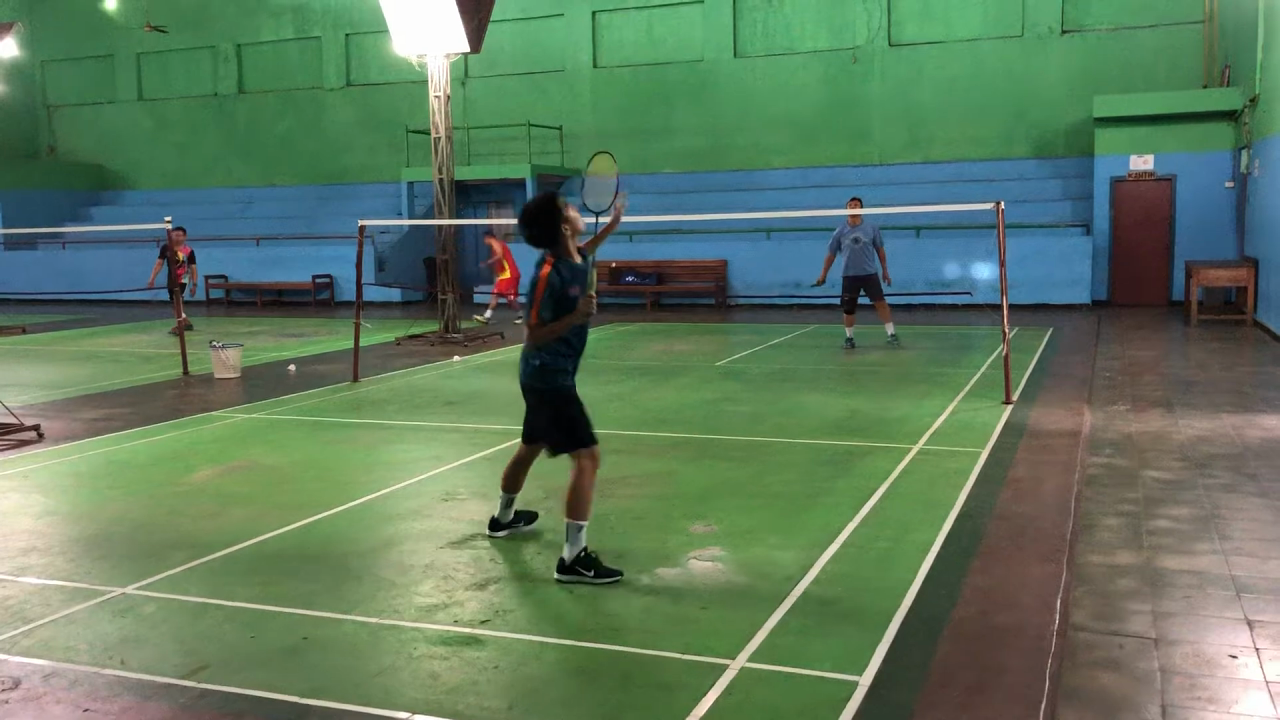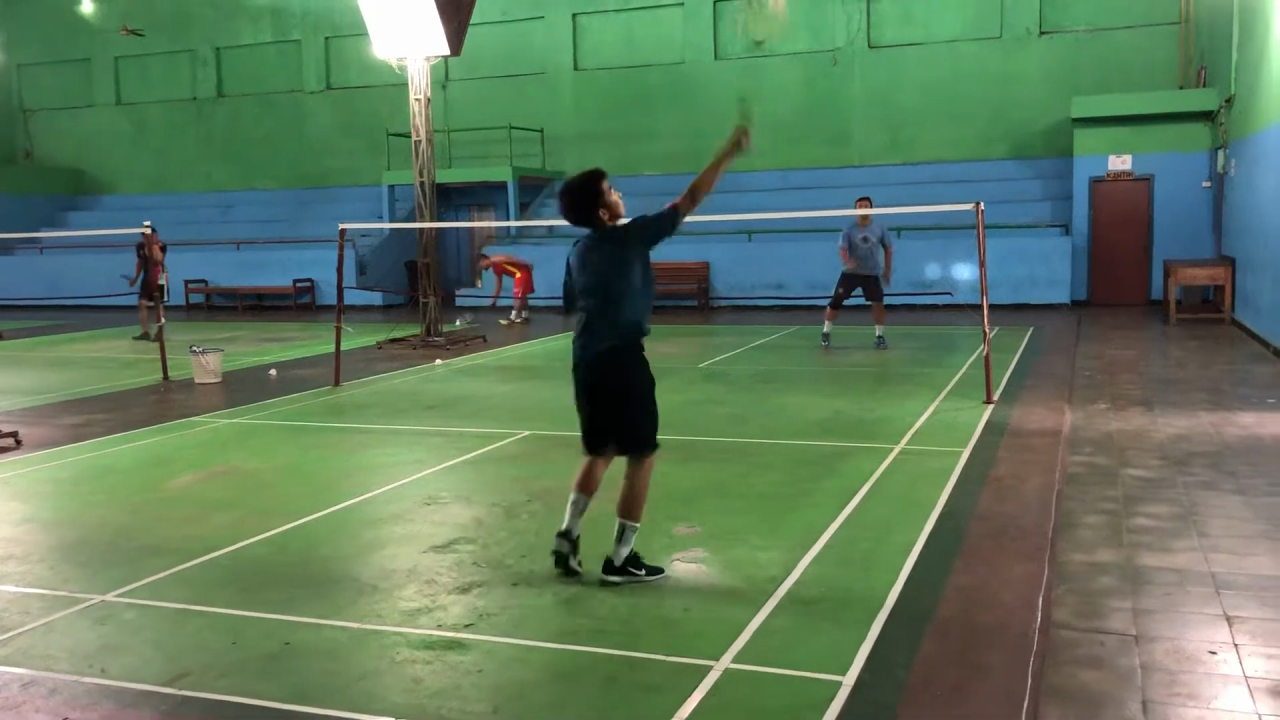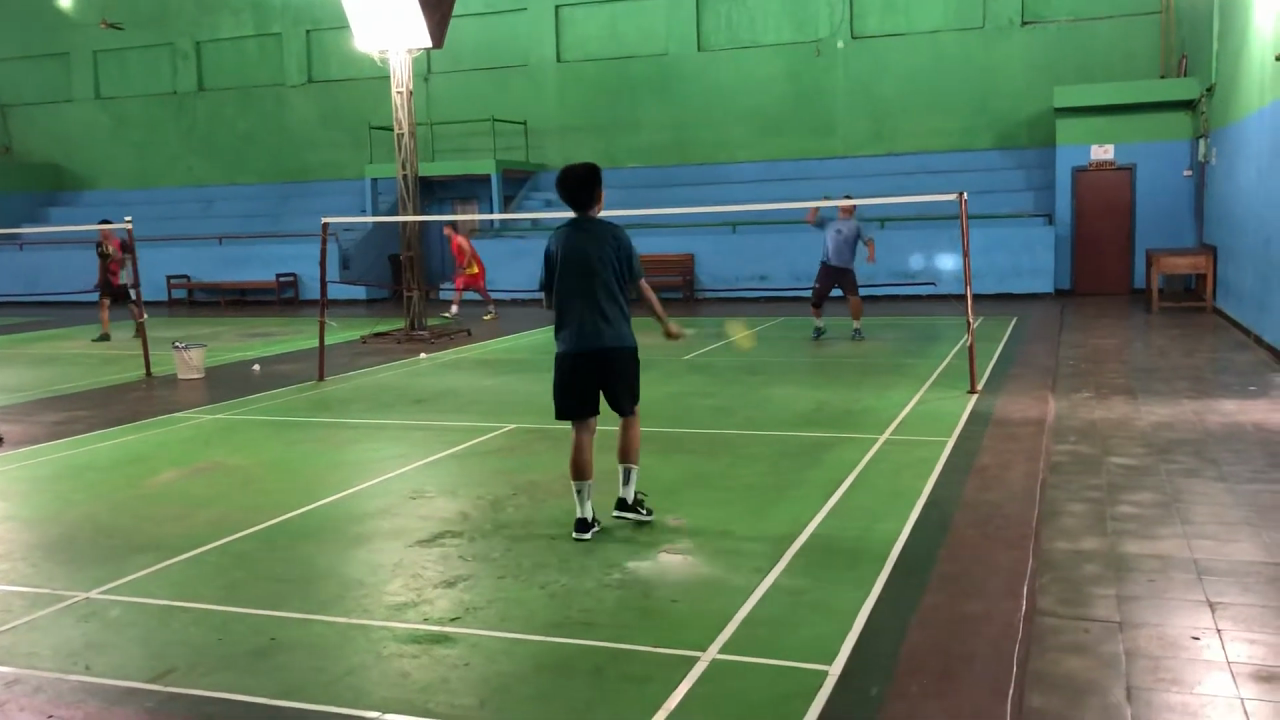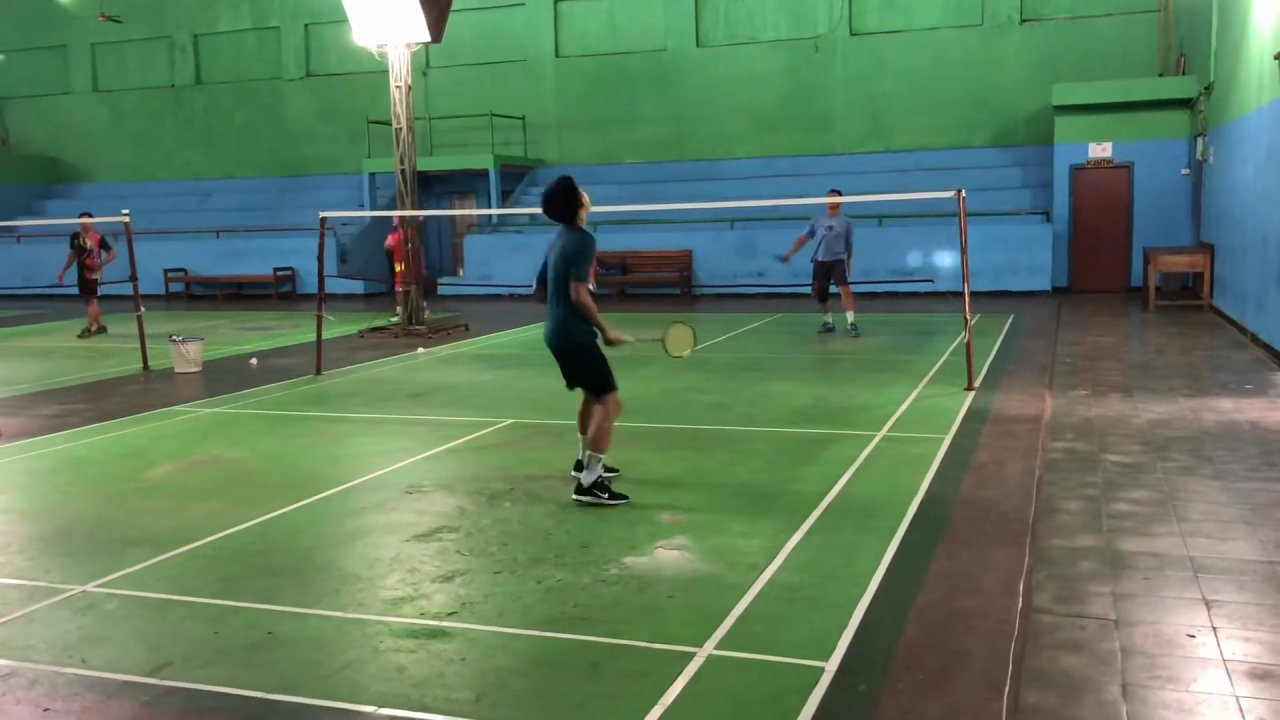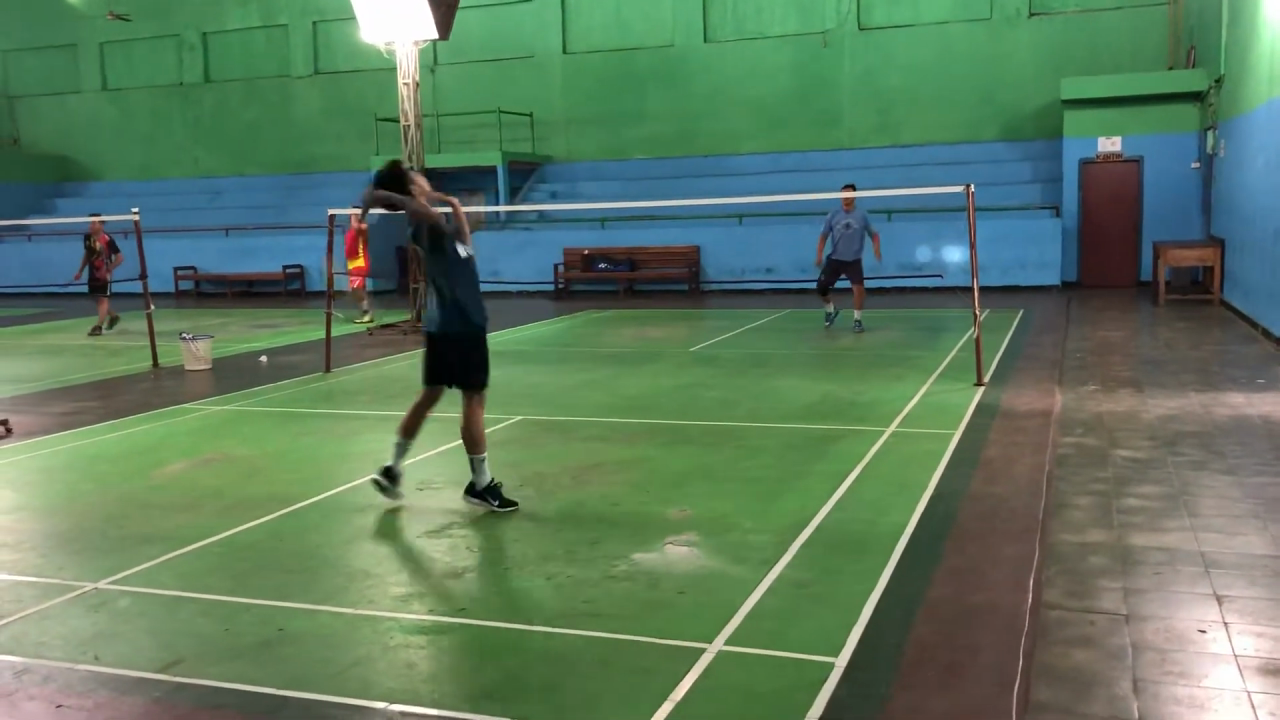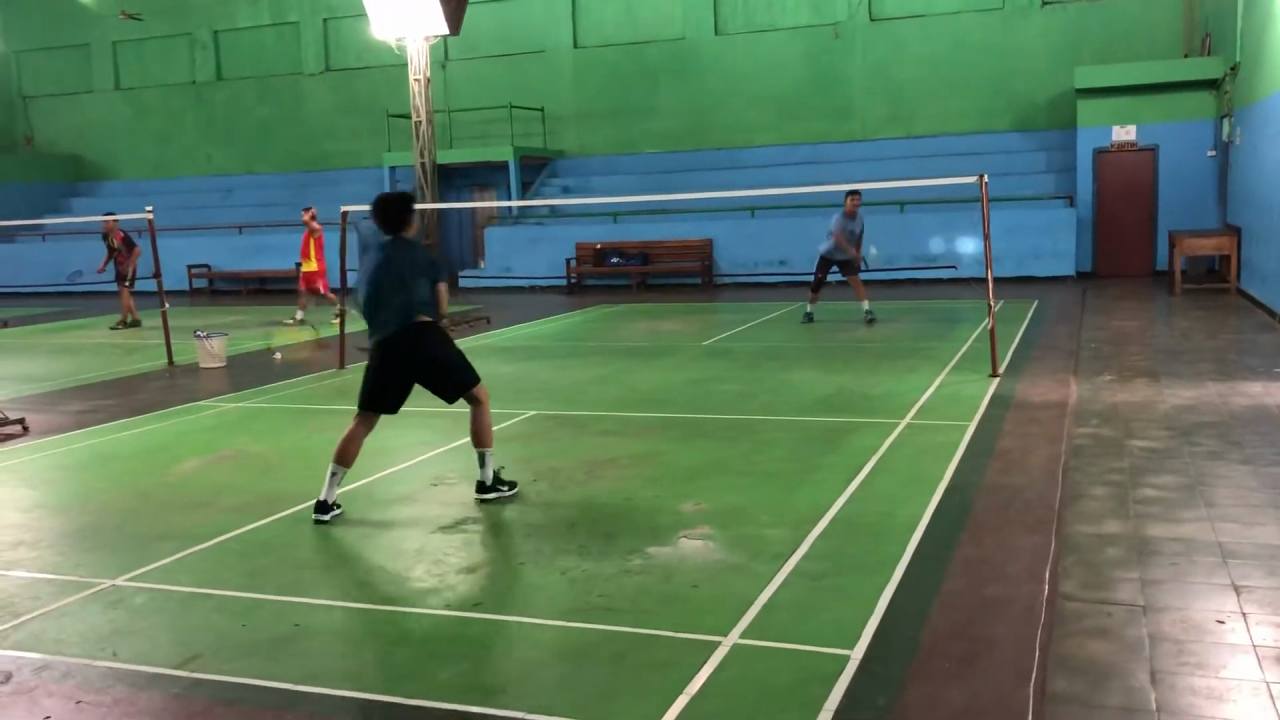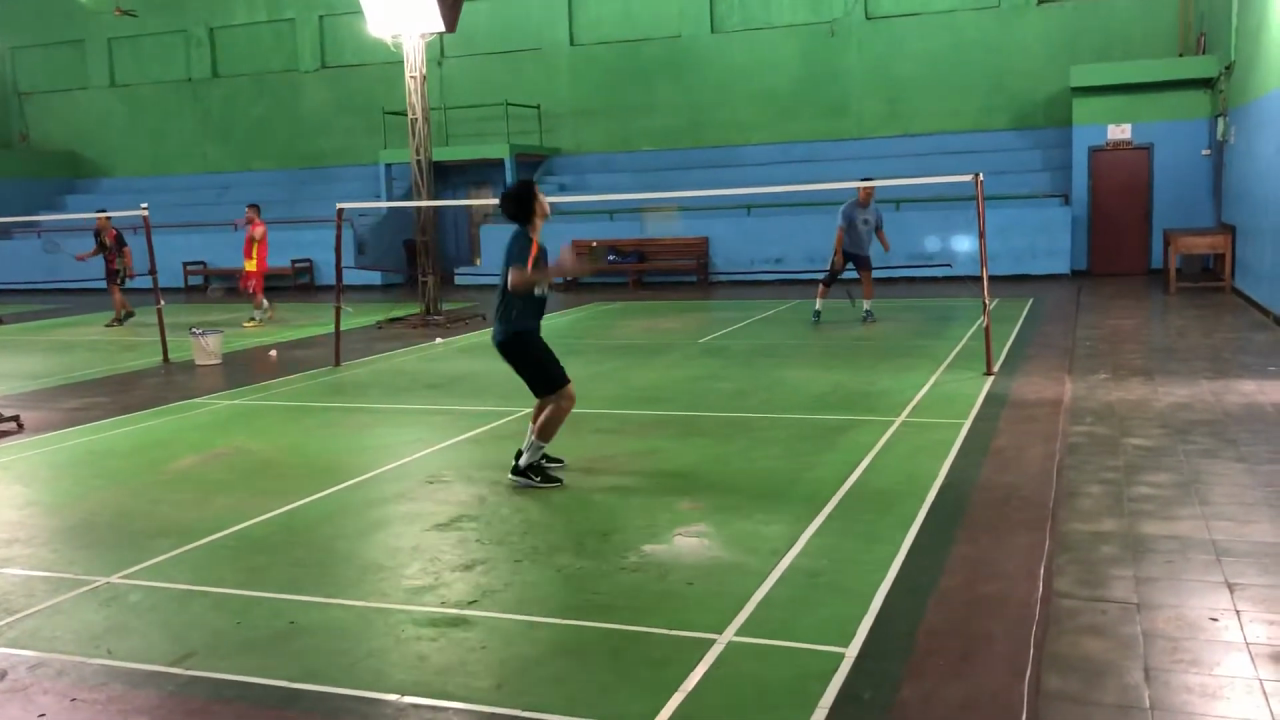
dt=0.7s
person 1, frame 1
left shoulder: (573, 258)
right shoulder: (549, 274)
right elbow: (533, 339)
left wrist: (613, 223)
right wrist: (575, 317)
left hip: (551, 377)
right hip: (547, 379)
left knee: (531, 447)
right knee: (586, 457)
left ankle: (504, 517)
right ankle: (574, 559)
person 1, frame 2
left shoulder: (577, 252)
right shoulder: (628, 237)
right elbow: (689, 200)
right wrist: (728, 151)
left hip: (585, 363)
right hip: (622, 360)
left knee: (599, 454)
right knee: (641, 456)
left ankle: (569, 534)
right ankle: (620, 559)
person 1, frame 3
left shoulder: (556, 241)
right shoulder: (613, 235)
left elbow: (547, 299)
right elbow: (640, 288)
right wrist: (667, 323)
left hip: (572, 347)
right hip: (616, 343)
left knee: (583, 429)
right knee: (629, 417)
left ankle: (584, 516)
right ankle: (629, 498)
person 1, frame 4
left shoulder: (558, 241)
right shoulder: (582, 241)
left elbow: (540, 290)
right elbow: (579, 294)
right wrist: (604, 329)
left hip: (557, 334)
right hip: (575, 335)
left knee: (593, 392)
right knee: (609, 402)
left ankle: (587, 462)
right ankle: (589, 482)
person 1, frame 5
left shoulder: (435, 219)
right shoulder: (426, 218)
left elbow: (462, 235)
right elbow: (429, 214)
left wrist: (453, 204)
left hip: (441, 323)
right hip: (464, 322)
left knee: (430, 395)
right knee: (474, 401)
left ankle: (392, 468)
right ankle: (481, 483)
person 1, frame 6
left shoulder: (372, 260)
right shoulder: (421, 253)
left elbow: (370, 307)
right elbow: (441, 308)
left hip: (386, 345)
right hip: (424, 335)
left knee: (363, 422)
right knee: (479, 398)
left ankle: (326, 500)
right ankle: (487, 480)
person 1, frame 7
left shoulder: (527, 239)
right shoulder: (526, 242)
right elbow: (515, 284)
right wrist: (556, 271)
left hip: (515, 334)
right hip: (517, 336)
left knee: (550, 394)
right knee: (564, 396)
left ankle: (530, 451)
right ankle: (527, 465)
